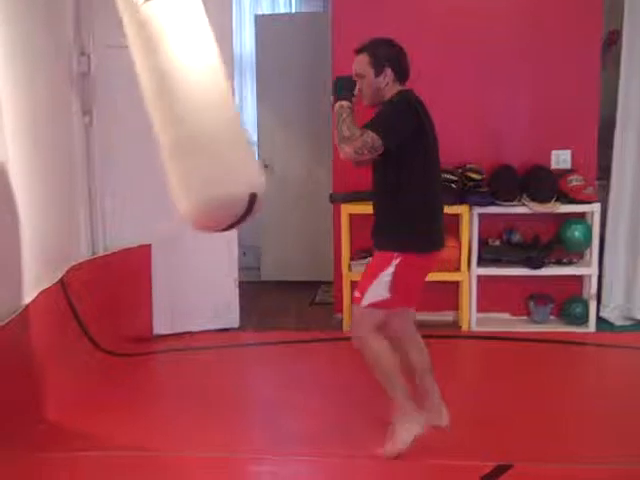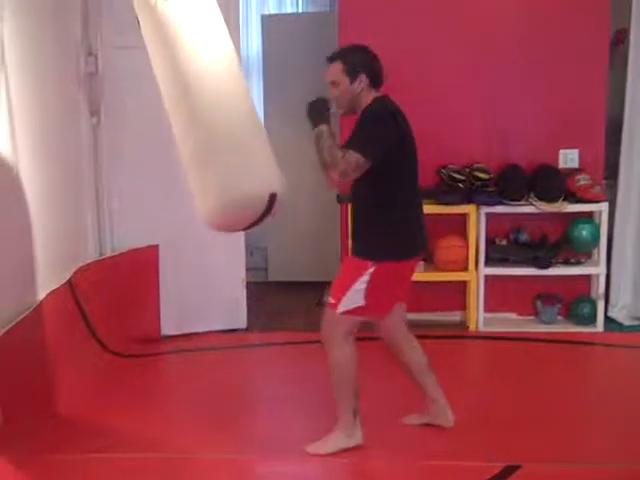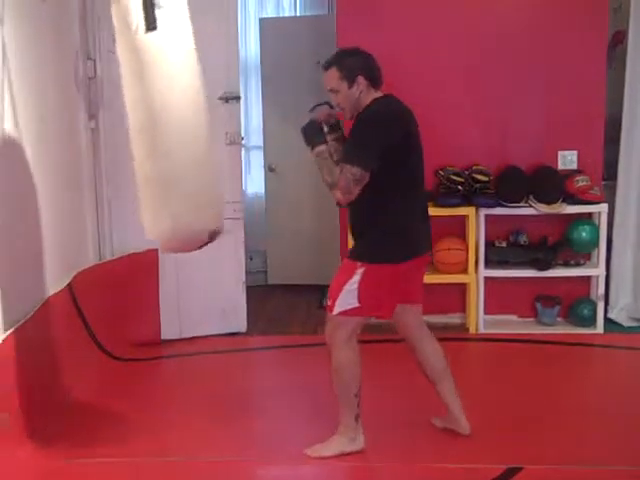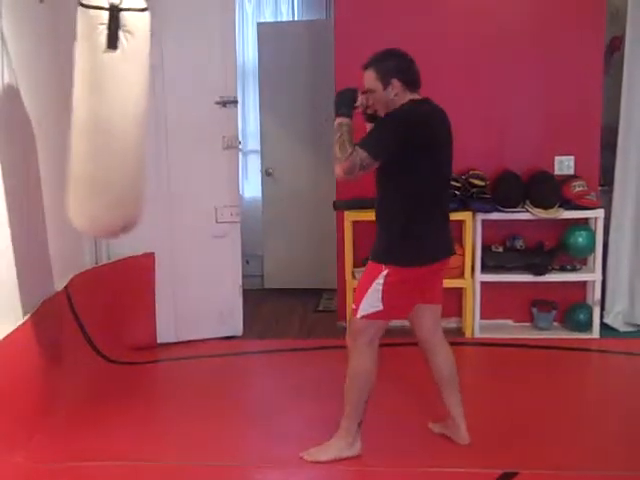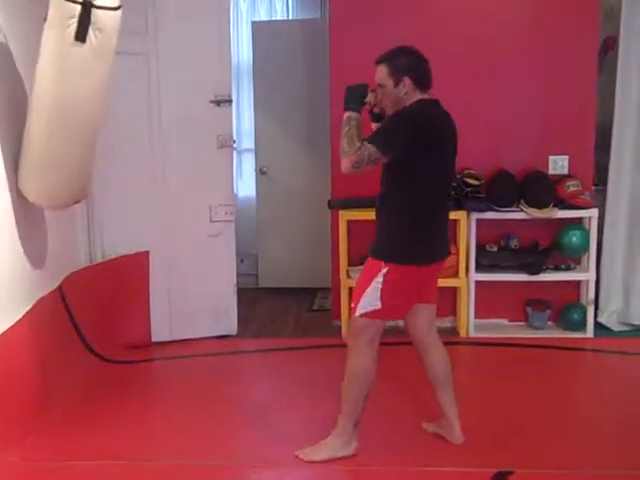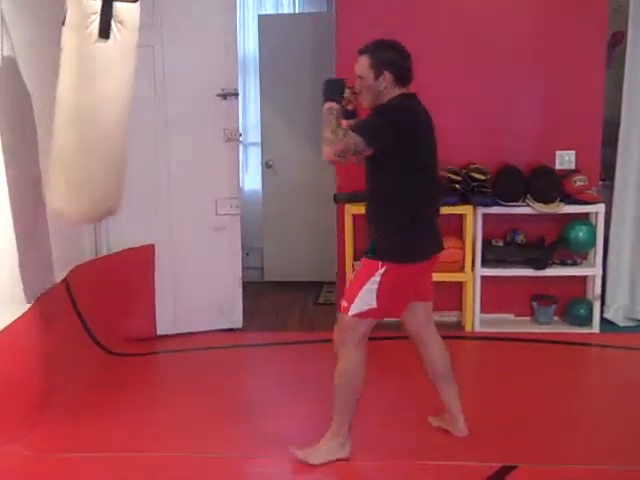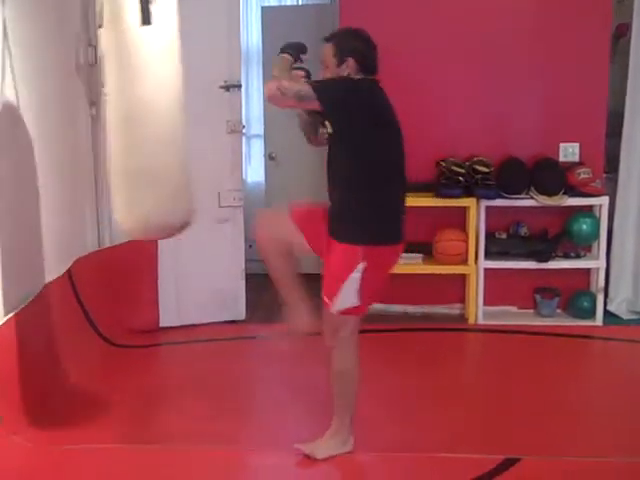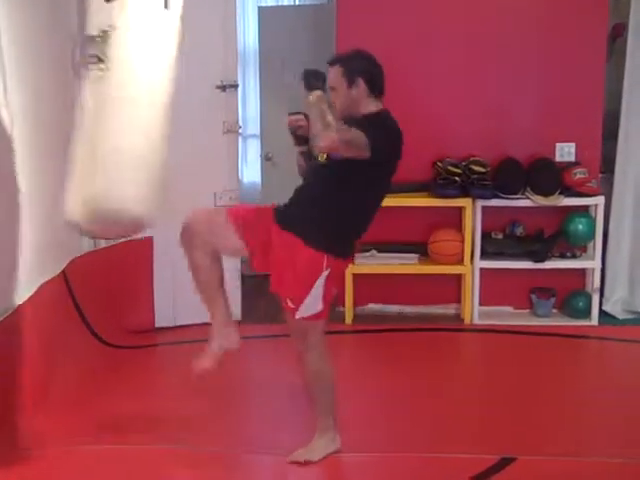
dt=0.3s
person 1, frame 1
left shoulder: (400, 108)
right shoulder: (400, 110)
left elbow: (351, 152)
right elbow: (362, 152)
left wrist: (343, 103)
right wrist: (343, 108)
left hip: (406, 241)
right hip: (408, 237)
left knee: (363, 327)
right knee: (396, 324)
left ankle: (406, 416)
right ankle: (433, 407)
person 1, frame 2
left shoulder: (378, 118)
right shoulder: (380, 116)
left elbow: (339, 174)
right elbow: (350, 167)
left wrist: (320, 125)
right wrist: (325, 128)
left hip: (382, 248)
right hip: (394, 242)
left knee: (335, 330)
right knee: (391, 327)
left ankle: (347, 428)
right ankle: (438, 407)
person 1, frame 3
left shoulder: (372, 121)
right shoulder: (395, 112)
left elbow: (344, 191)
left wrist: (318, 143)
right wrist: (338, 135)
left hip: (378, 250)
right hip: (411, 243)
left knee: (339, 333)
right knee: (414, 329)
left ankle: (349, 432)
right ankle: (456, 415)
person 1, frame 4
left shoulder: (402, 121)
right shoulder: (434, 117)
left elbow: (345, 168)
left wrist: (342, 117)
right wrist: (376, 120)
left hip: (400, 252)
right hip: (431, 247)
left knee: (361, 338)
right knee: (430, 334)
left ankle: (347, 438)
right ankle: (457, 424)
person 1, frame 5
left shoulder: (411, 119)
right shoulder: (437, 119)
left elbow: (351, 163)
left wrist: (351, 112)
right wrist: (379, 121)
left hip: (400, 251)
right hip: (426, 247)
left knee: (362, 337)
right knee: (425, 334)
left ankle: (343, 437)
right ankle: (451, 423)
person 1, frame 6
left shoulder: (393, 115)
right shoulder: (408, 112)
left elbow: (333, 152)
right elbow: (368, 150)
left wrist: (331, 103)
right wrist: (352, 118)
left hip: (395, 249)
right hip: (416, 243)
left knee: (348, 337)
right knee: (422, 330)
left ankle: (337, 440)
right ankle: (456, 417)
person 1, frame 7
left shoulder: (356, 92)
right shoulder: (360, 100)
left elbow: (276, 93)
right elbow: (318, 137)
left wrist: (286, 61)
right wrist: (314, 118)
left hip: (368, 235)
right hip: (346, 220)
left knee: (338, 332)
right knee: (268, 230)
left ankle: (340, 434)
right ankle: (300, 311)
person 1, frame 8
left shoulder: (383, 131)
right shoulder: (352, 128)
left elbow: (331, 141)
left wrist: (314, 96)
left hip: (319, 245)
right hip: (284, 224)
left knee: (307, 338)
right knee: (196, 229)
left ankle: (327, 434)
right ankle: (224, 329)
